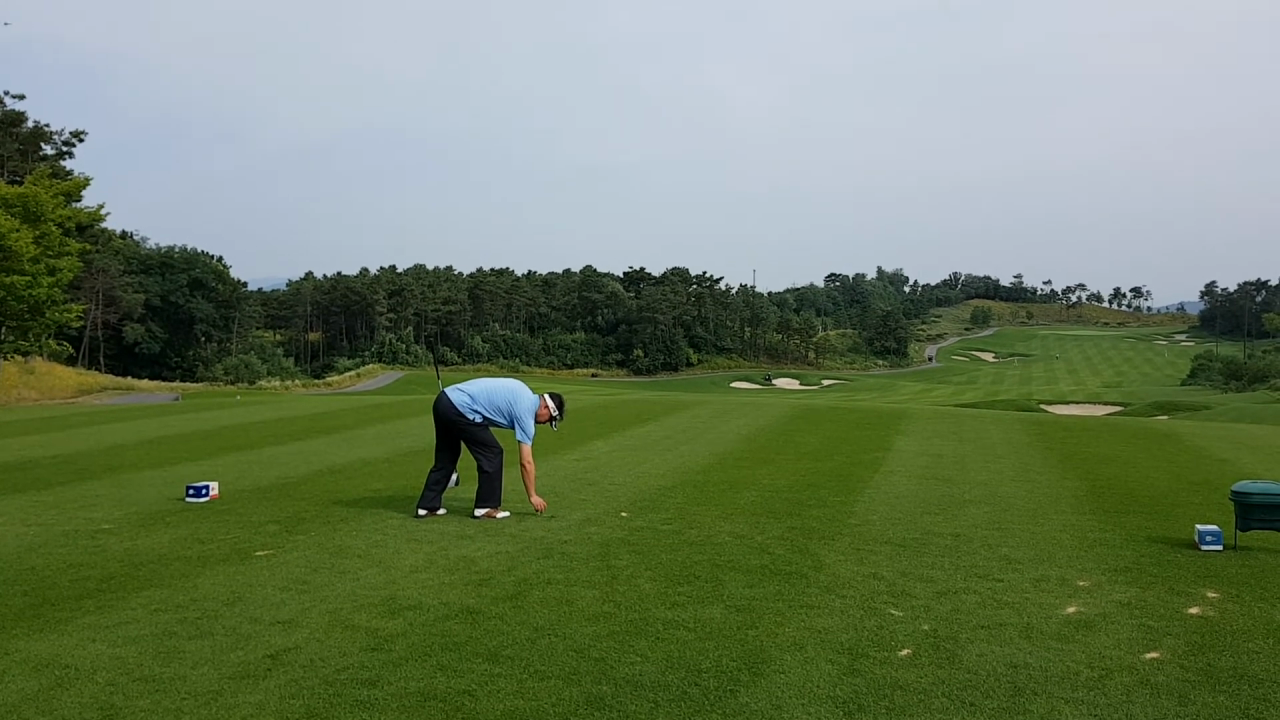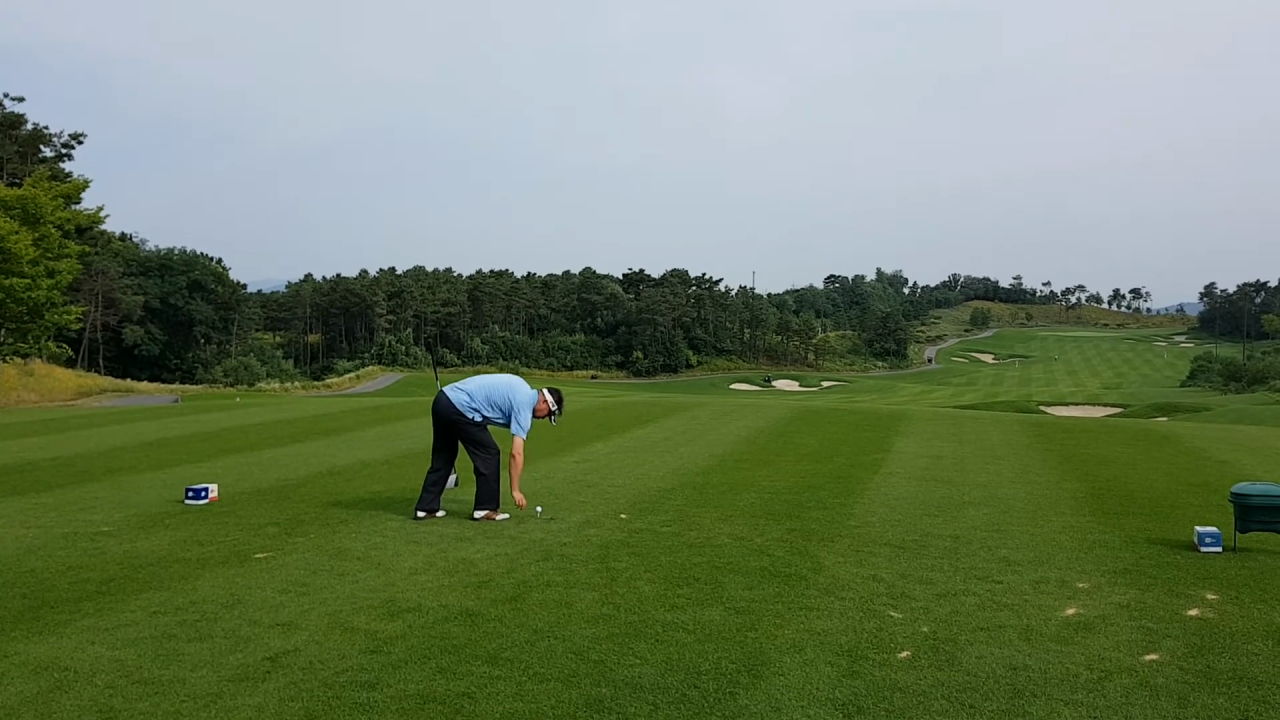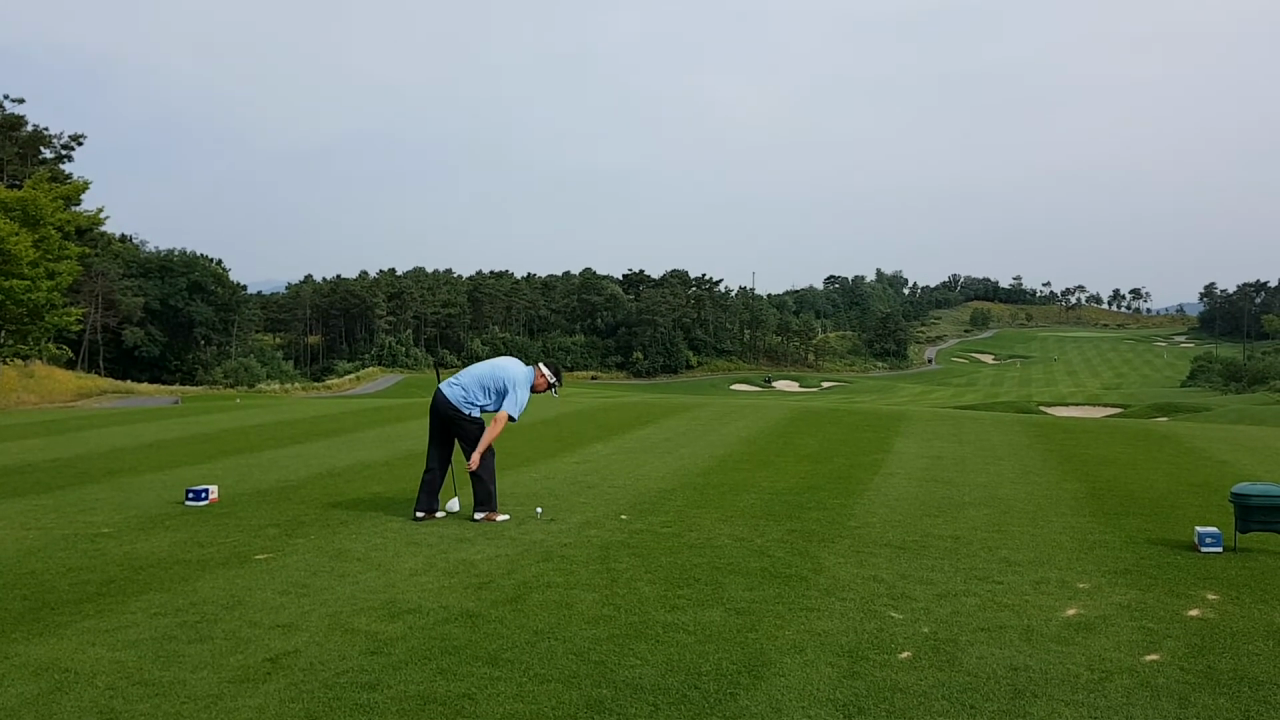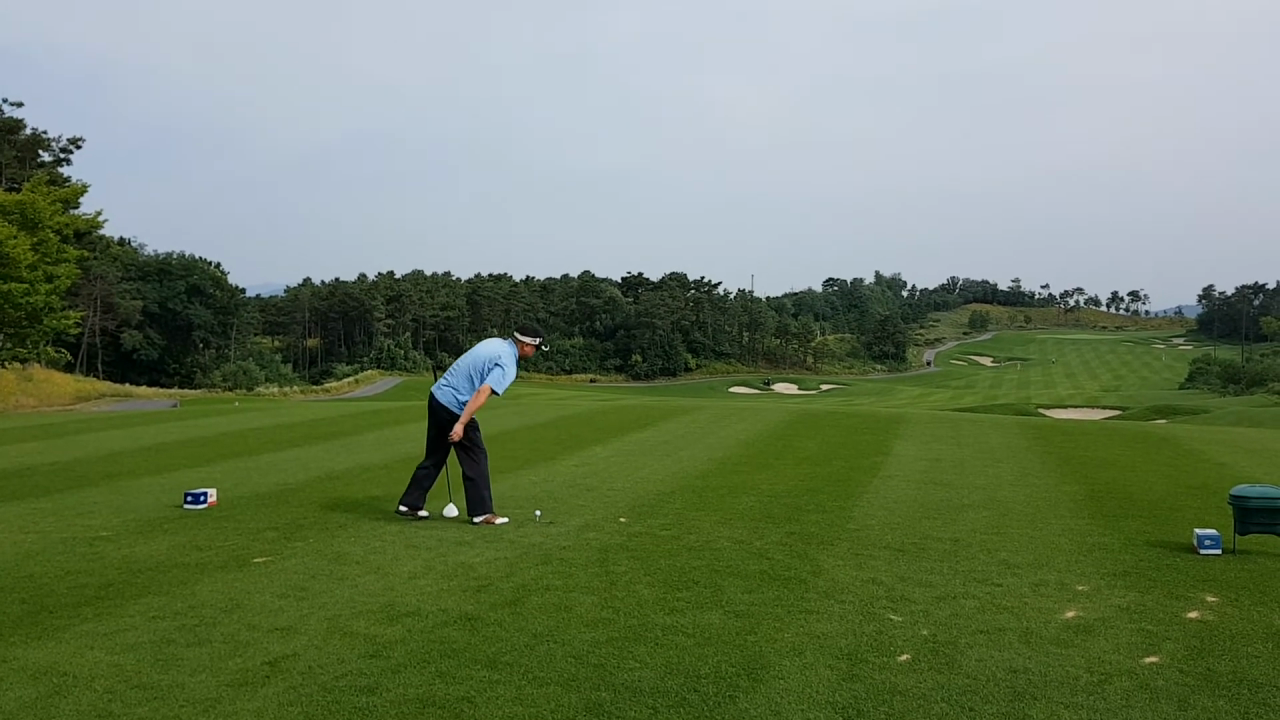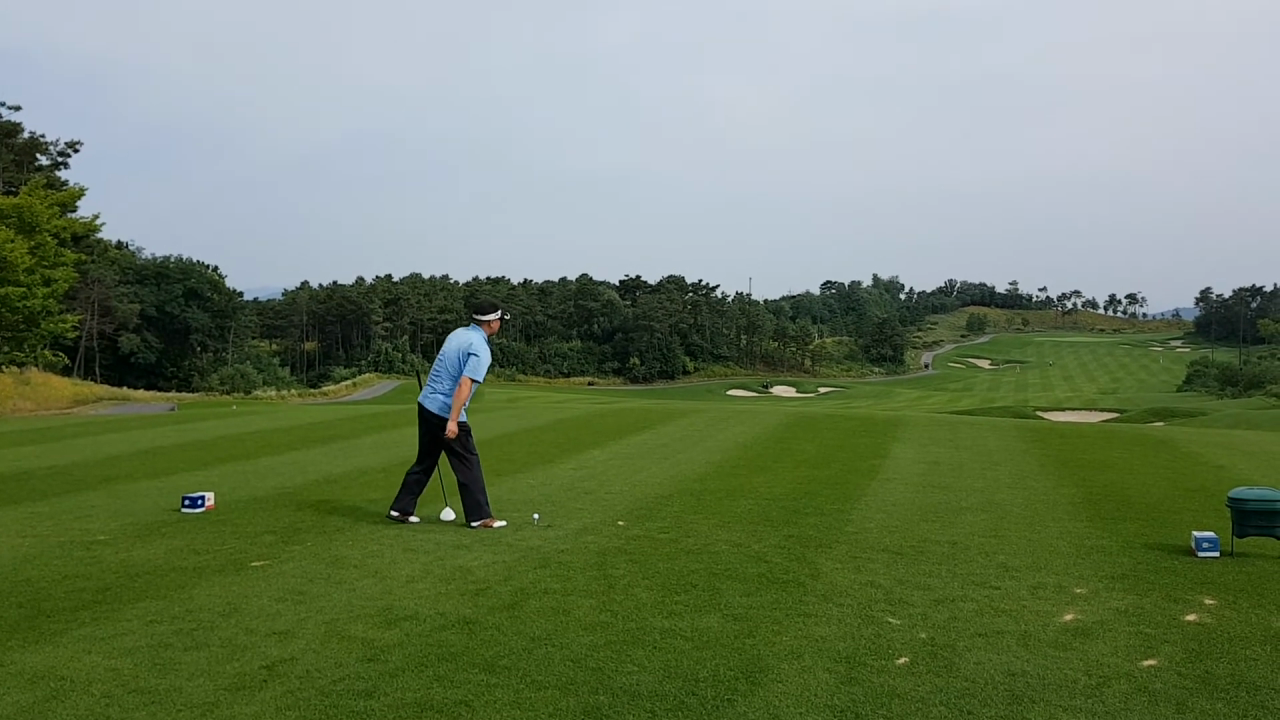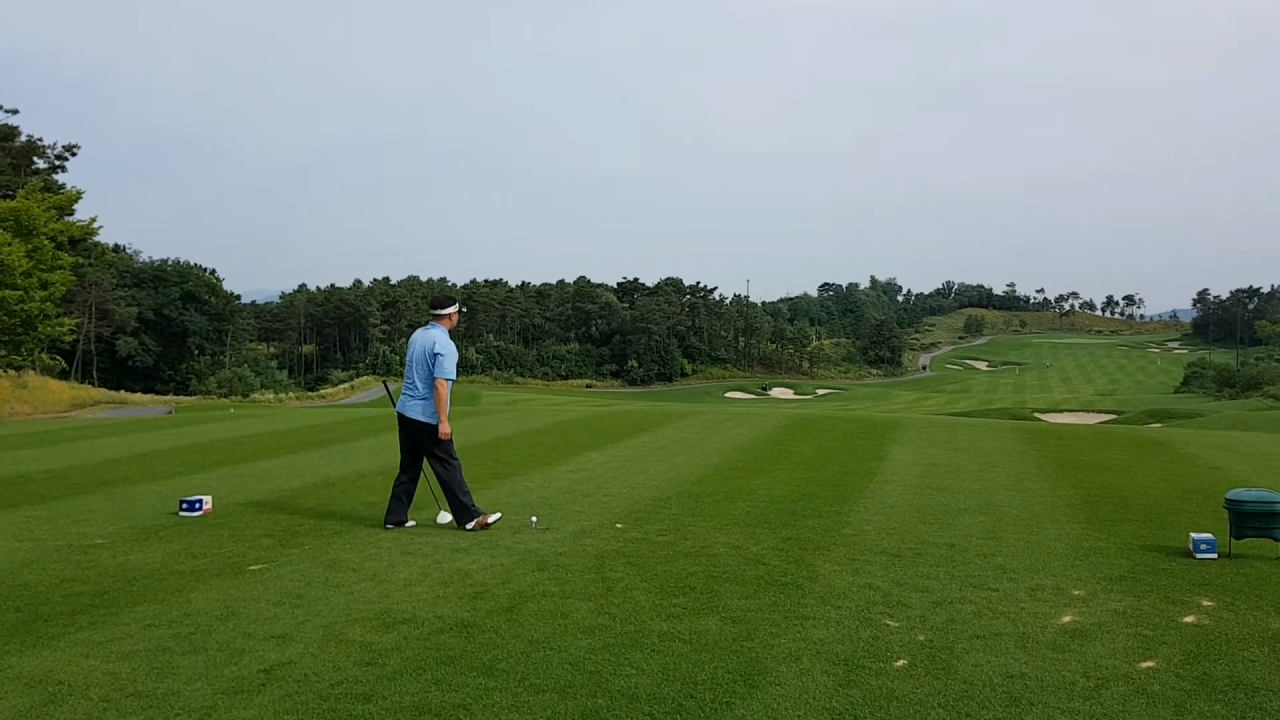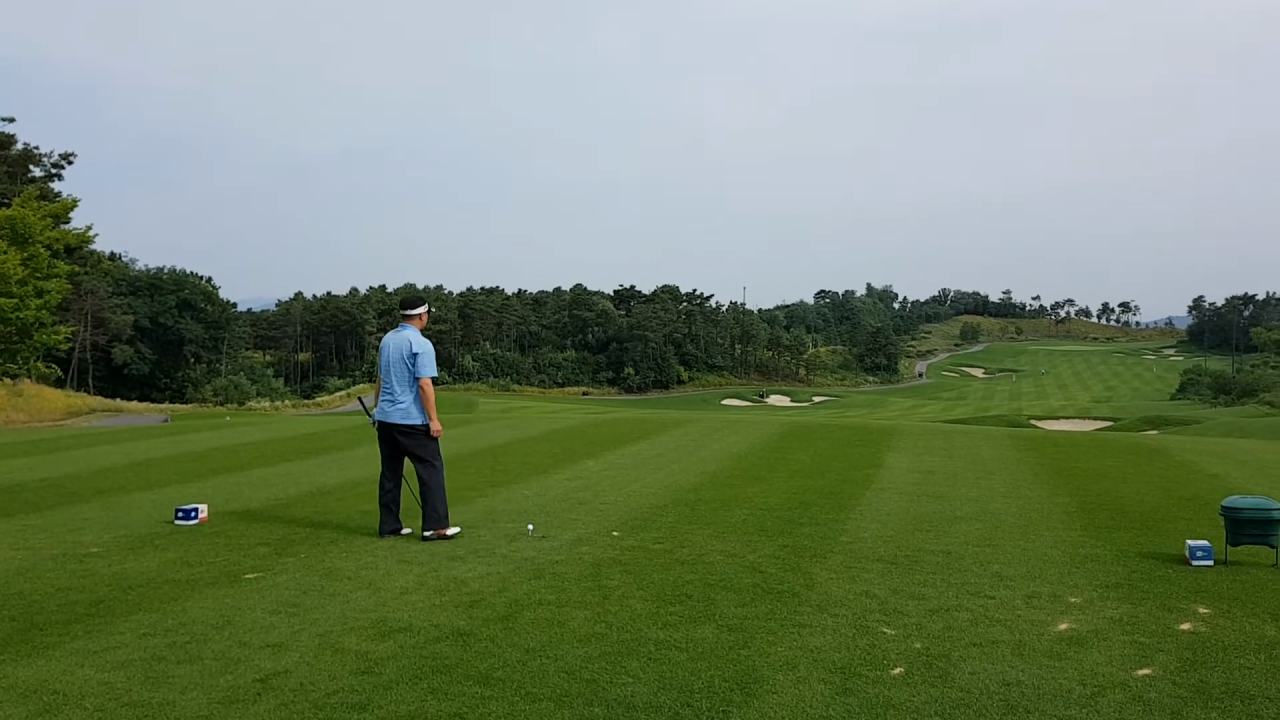
dt=0.2s
person 1, frame 1
left shoulder: (524, 394)
right shoulder: (526, 410)
right elbow: (526, 461)
right wrist: (532, 495)
left hip: (444, 400)
right hip: (460, 408)
left knee: (446, 457)
right knee: (492, 454)
left ankle: (427, 505)
right ankle: (486, 507)
person 1, frame 2
left shoulder: (521, 388)
right shoulder: (524, 405)
right elbow: (516, 454)
right wrist: (515, 490)
left hip: (443, 399)
right hip: (459, 408)
left knee: (442, 458)
right knee: (489, 455)
left ankle: (426, 507)
right ankle: (485, 509)
person 1, frame 3
left shoulder: (517, 366)
right shoulder: (520, 386)
right elbow: (498, 422)
right wrist: (478, 452)
left hip: (442, 394)
right hip: (459, 405)
left knee: (437, 457)
right knee: (485, 456)
left ankle: (424, 508)
right ankle: (484, 510)
person 1, frame 4
left shoulder: (494, 343)
right shoulder: (508, 365)
right elbow: (481, 393)
right wrist: (461, 424)
left hip: (438, 396)
right hip: (453, 406)
left knee: (434, 457)
right knee: (475, 458)
left ankle: (410, 503)
right ankle: (481, 513)
person 1, frame 5
left shoulder: (459, 333)
right shoulder: (480, 349)
right elbow: (464, 385)
right wrist: (453, 420)
left hip: (426, 404)
right hip: (444, 412)
left knee: (425, 461)
right knee: (468, 463)
left ankle: (401, 509)
right ankle: (480, 517)
person 1, frame 6
left shoulder: (418, 335)
right shoulder: (444, 344)
right elbow: (440, 385)
right wrist: (444, 421)
left hip: (405, 411)
right hip: (426, 417)
left knee: (409, 468)
right knee: (448, 467)
left ankle: (395, 517)
right ankle: (471, 517)
person 1, frame 7
left shoulder: (387, 339)
right shoulder: (422, 344)
right elbow: (425, 385)
left wrist: (379, 407)
right wrist: (434, 419)
left hip: (385, 417)
right hip: (410, 420)
left knee: (390, 473)
right knee: (430, 468)
left ankle: (389, 525)
right ankle: (435, 525)
